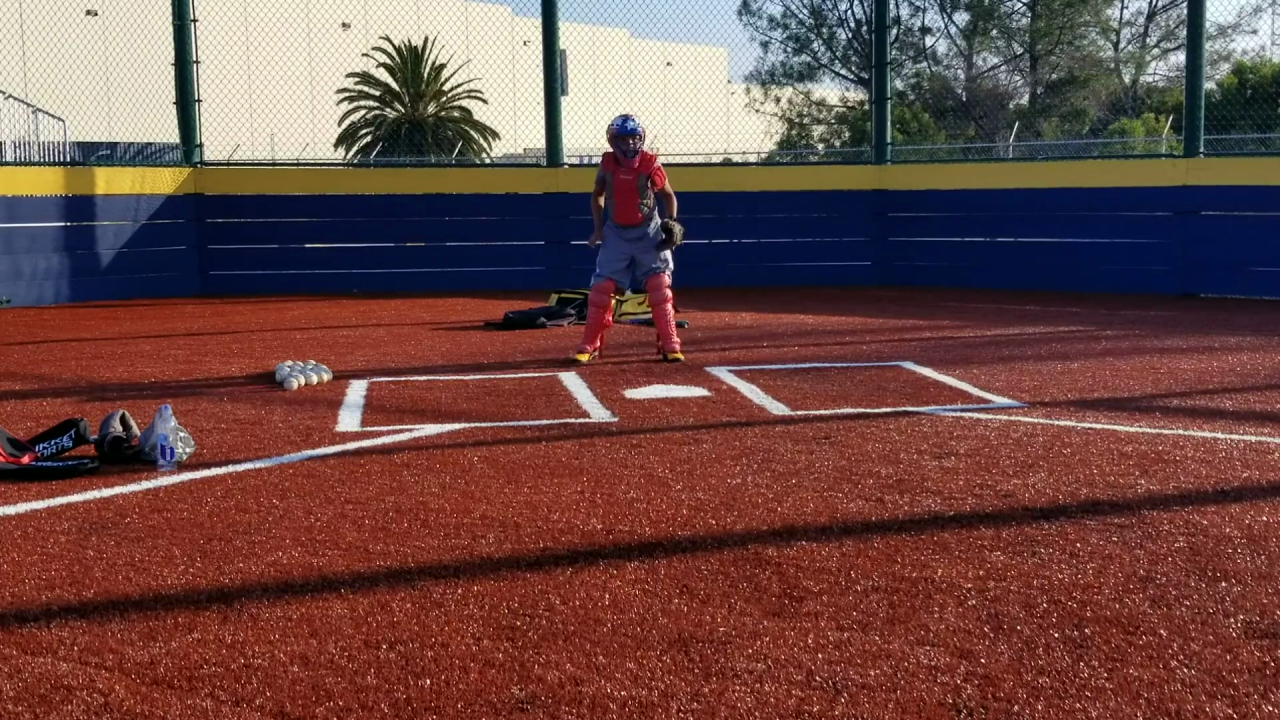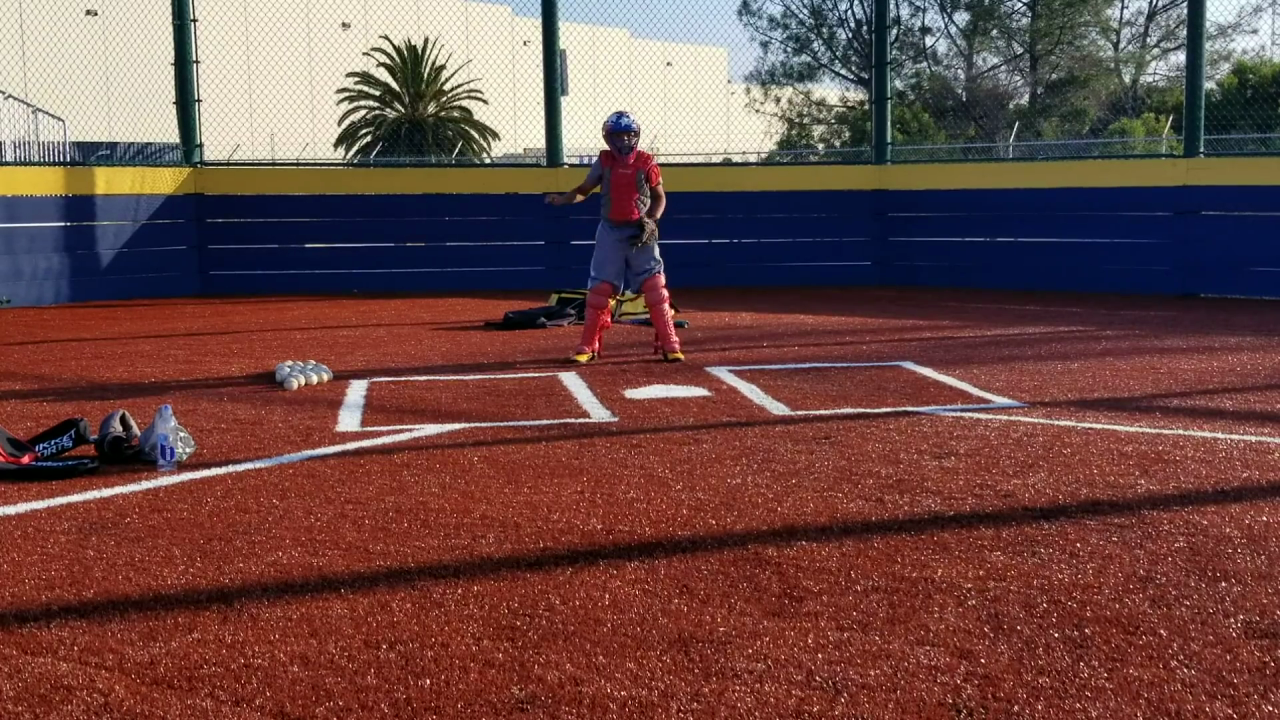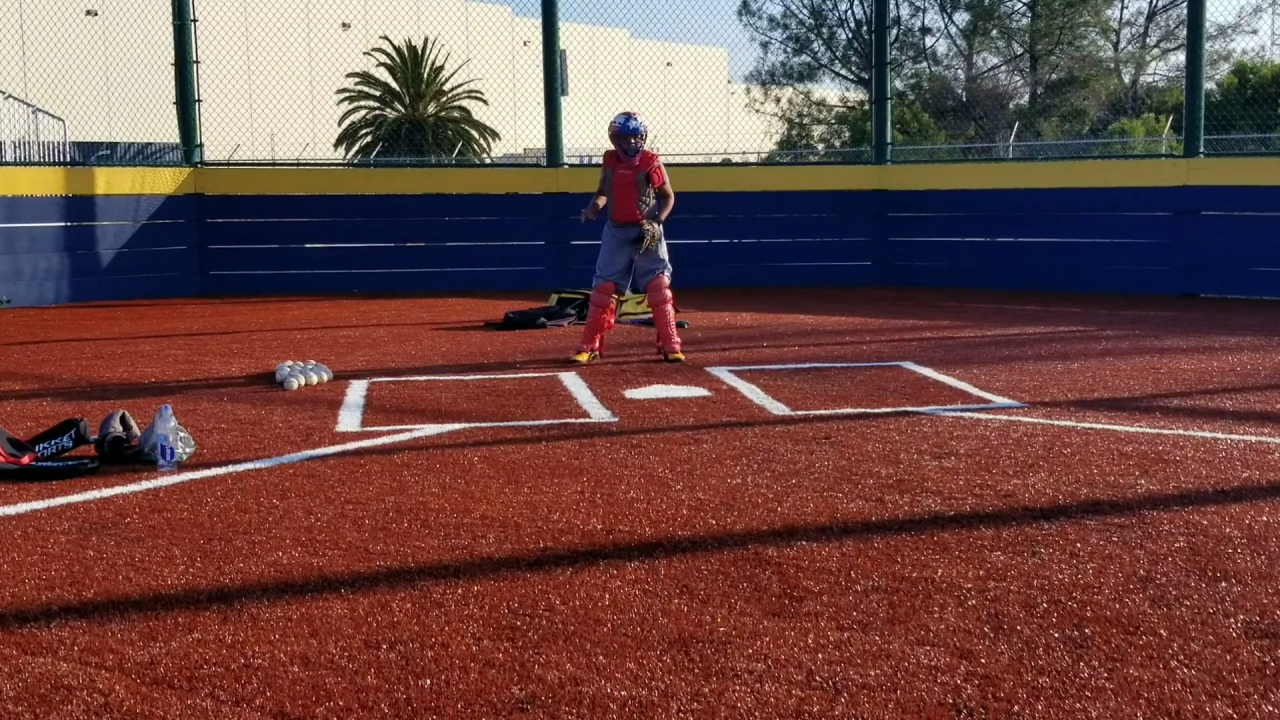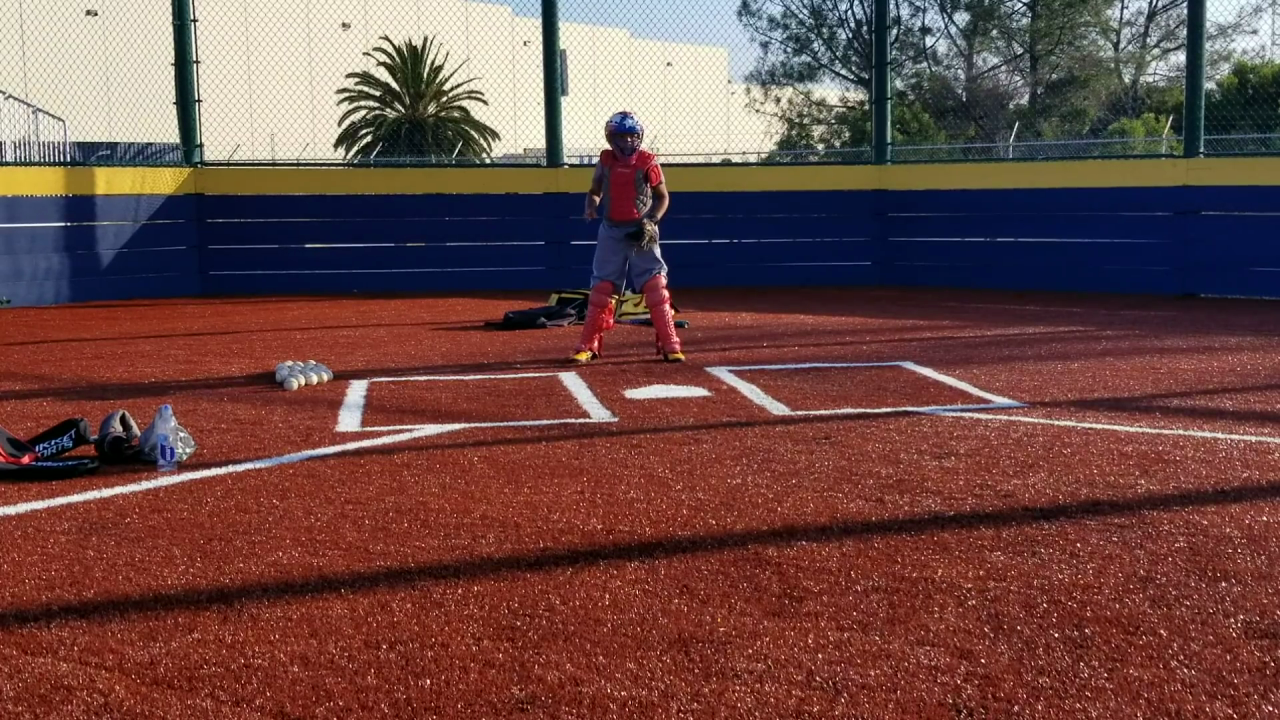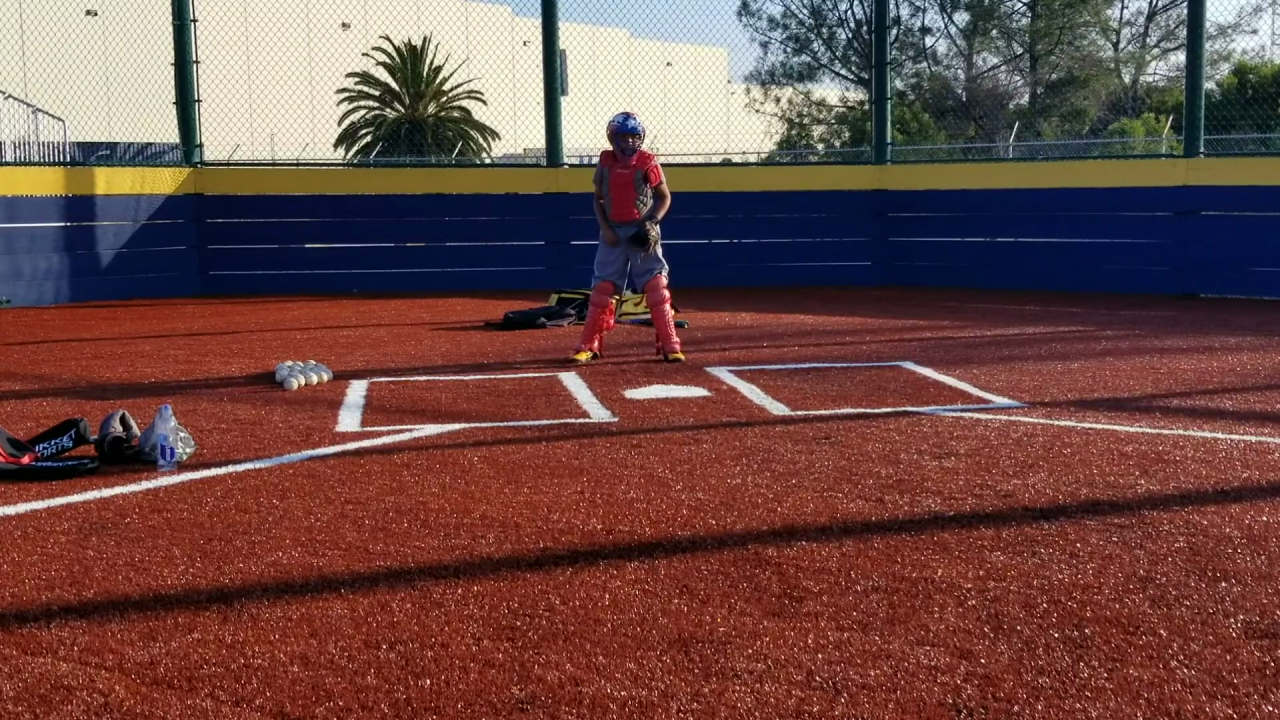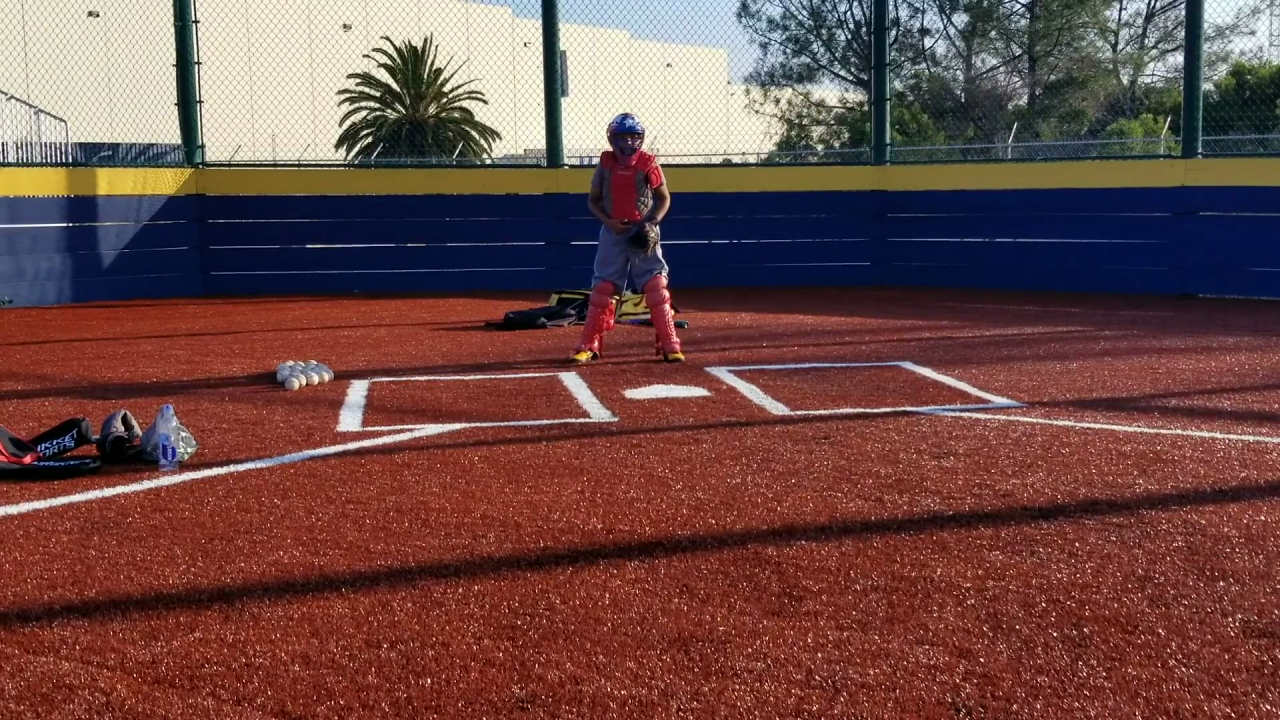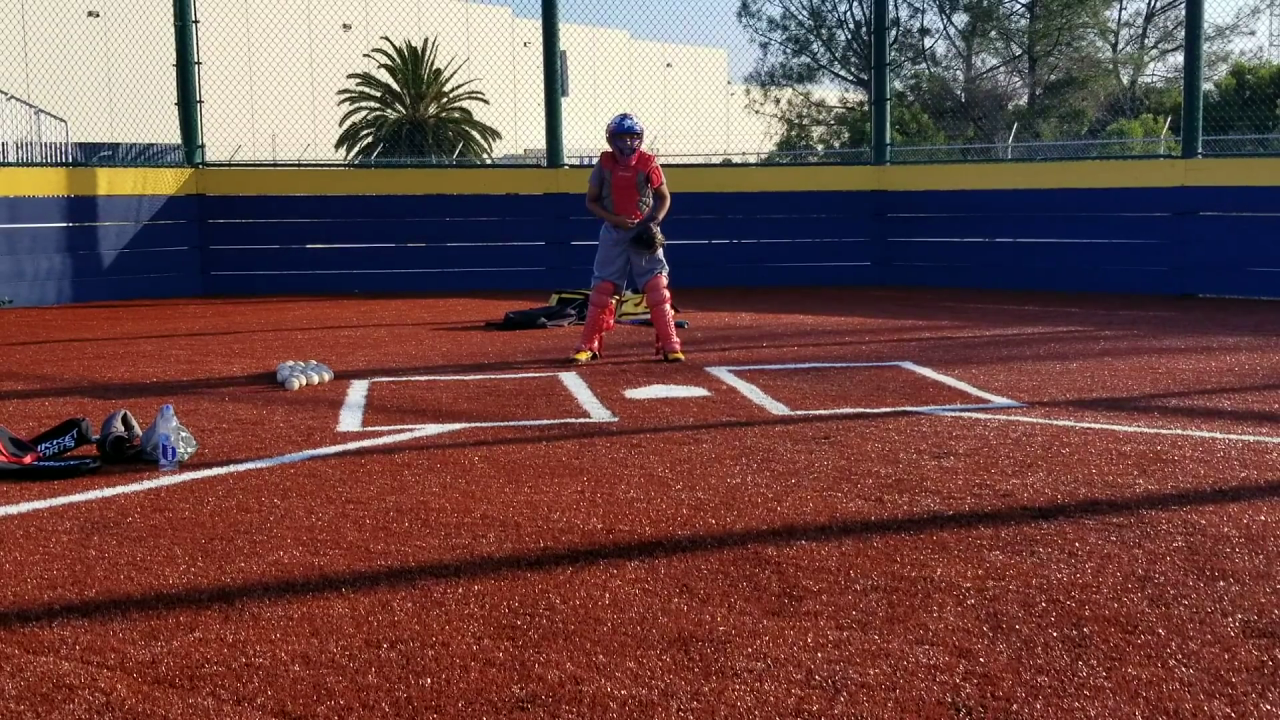
dt=0.4s
person 1, frame 1
left shoulder: (651, 164)
right shoulder: (607, 164)
left elbow: (668, 195)
right elbow: (597, 195)
left wrist: (671, 222)
right wrist: (598, 229)
left hip: (648, 232)
right hip: (616, 233)
left knee: (660, 288)
right knee: (602, 288)
left ankle: (670, 346)
right ankle: (589, 346)
person 1, frame 2
left shoulder: (646, 162)
right shoulder: (603, 162)
left elbow: (660, 197)
right elbow: (583, 190)
left wrist: (652, 220)
right wrist: (563, 198)
left hip: (639, 233)
right hip: (611, 232)
left knee: (656, 287)
right knee: (599, 289)
left ankle: (670, 346)
right ankle: (588, 347)
person 1, frame 3
left shoulder: (651, 162)
right shoulder: (609, 161)
left elbow: (668, 196)
right elbow: (602, 192)
left wrist: (657, 221)
right wrist: (592, 208)
left hip: (646, 232)
right hip: (616, 232)
left knee: (659, 288)
right knee: (603, 289)
left ankle: (671, 346)
right ankle: (588, 347)
person 1, frame 4
left shoulder: (648, 162)
right shoulder: (605, 161)
left elbow: (663, 196)
right elbow: (594, 192)
left wrist: (652, 221)
right wrist: (590, 206)
left hip: (642, 232)
right hip: (611, 231)
left knee: (655, 287)
right knee: (601, 289)
left ankle: (670, 346)
right ankle: (587, 347)
person 1, frame 5
left shoulder: (648, 163)
right shoulder: (605, 162)
left elbow: (665, 197)
right elbow: (598, 198)
left wrist: (653, 222)
right wrist: (604, 228)
left hip: (643, 233)
right hip: (613, 233)
left knee: (657, 287)
right knee: (602, 290)
left ankle: (670, 346)
right ankle: (588, 347)
person 1, frame 6
left shoulder: (649, 164)
right shoulder: (605, 163)
left elbow: (664, 198)
right elbow: (593, 200)
left wrist: (653, 223)
right wrist: (608, 222)
left hip: (643, 234)
right hip: (613, 233)
left knee: (657, 288)
right knee: (602, 289)
left ankle: (670, 346)
right ankle: (588, 346)
person 1, frame 7
left shoulder: (648, 163)
right shoulder: (604, 164)
left elbow: (664, 197)
right elbow: (591, 201)
left wrist: (655, 222)
right wrist: (614, 219)
right hip: (613, 233)
left knee: (657, 288)
right knee: (602, 290)
left ankle: (670, 346)
right ankle: (588, 347)
